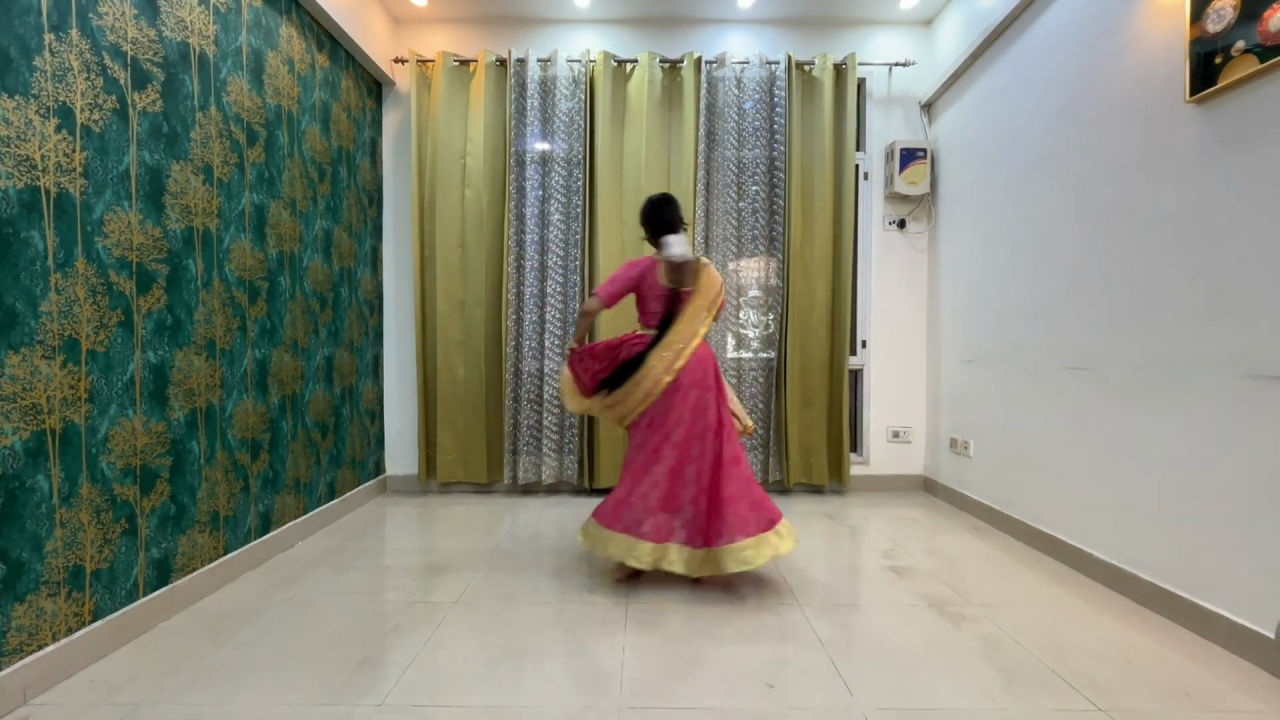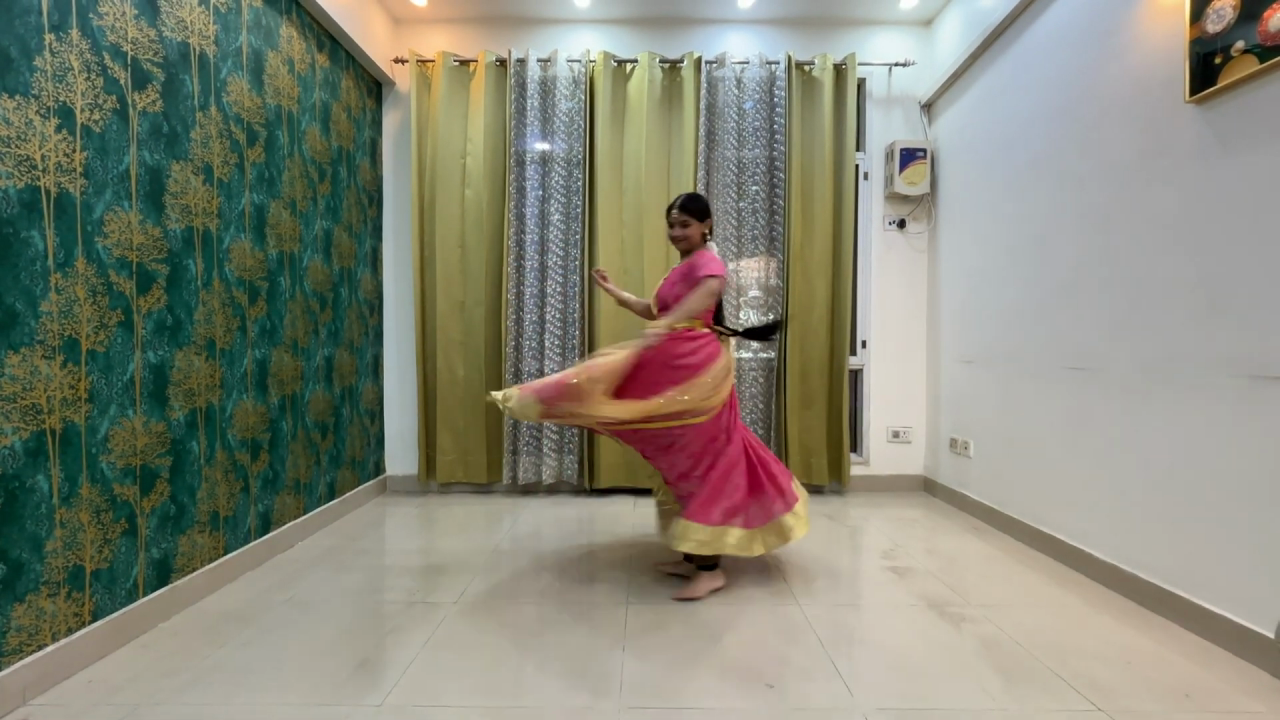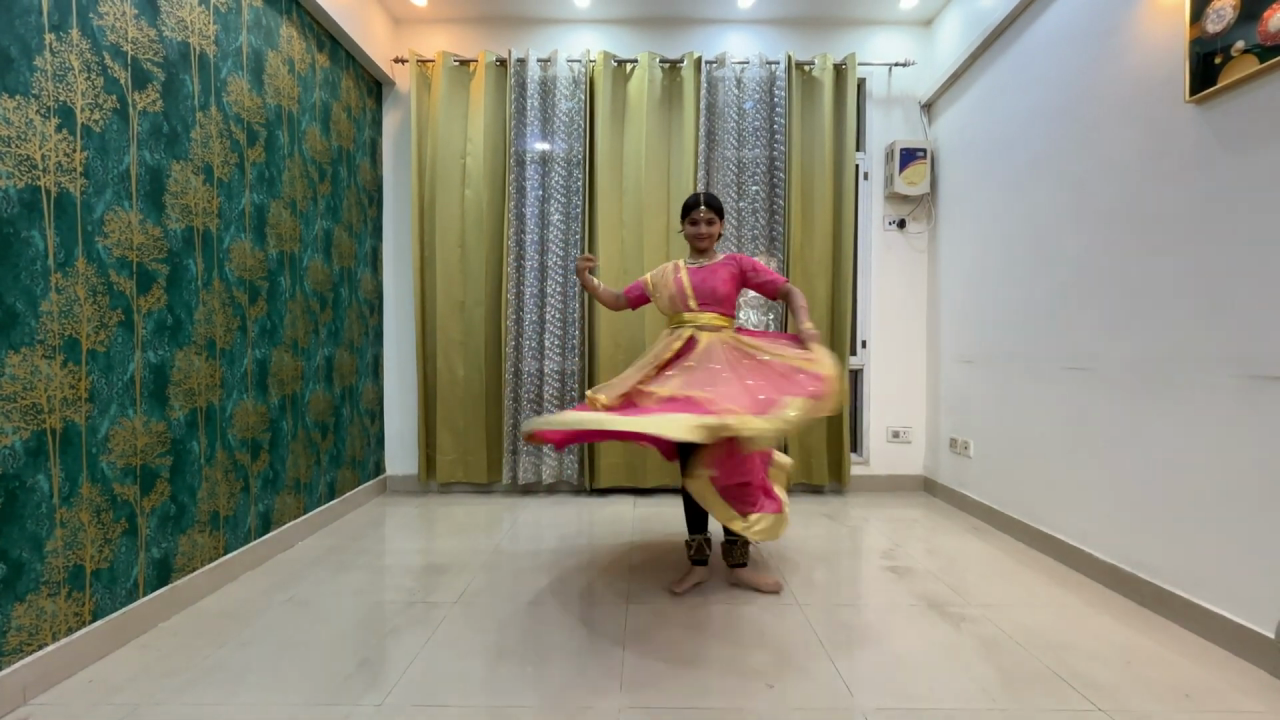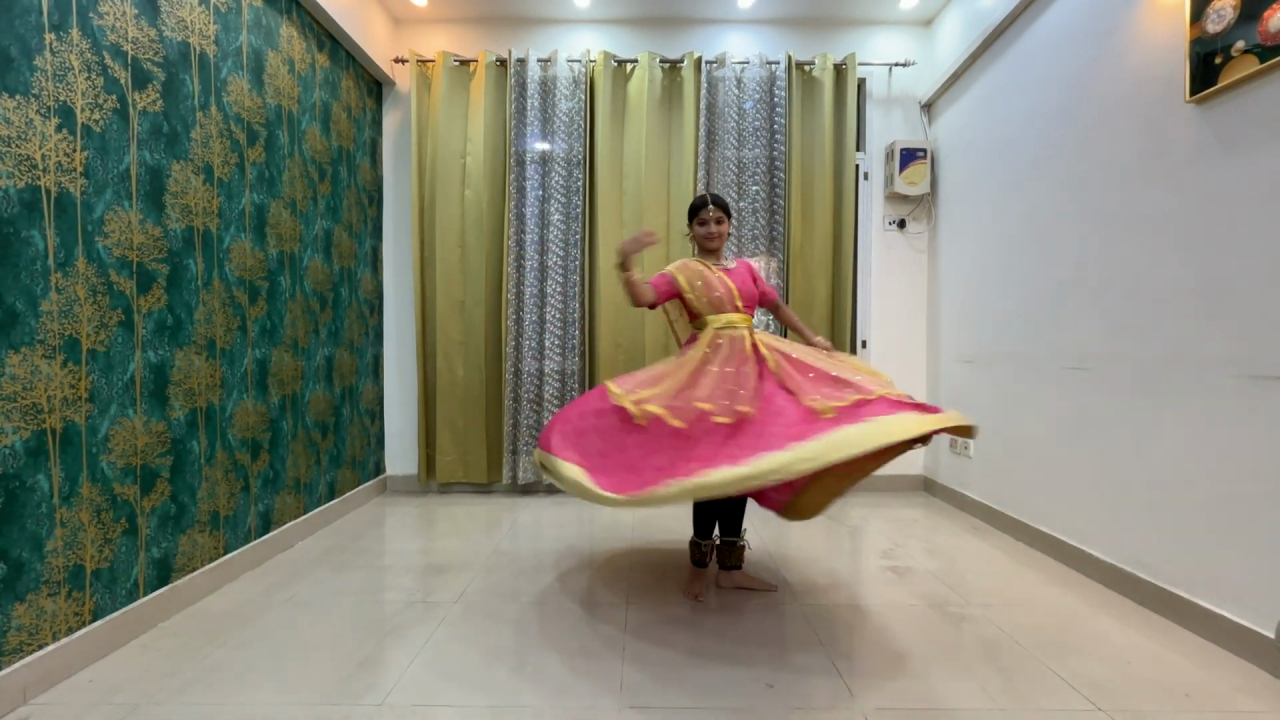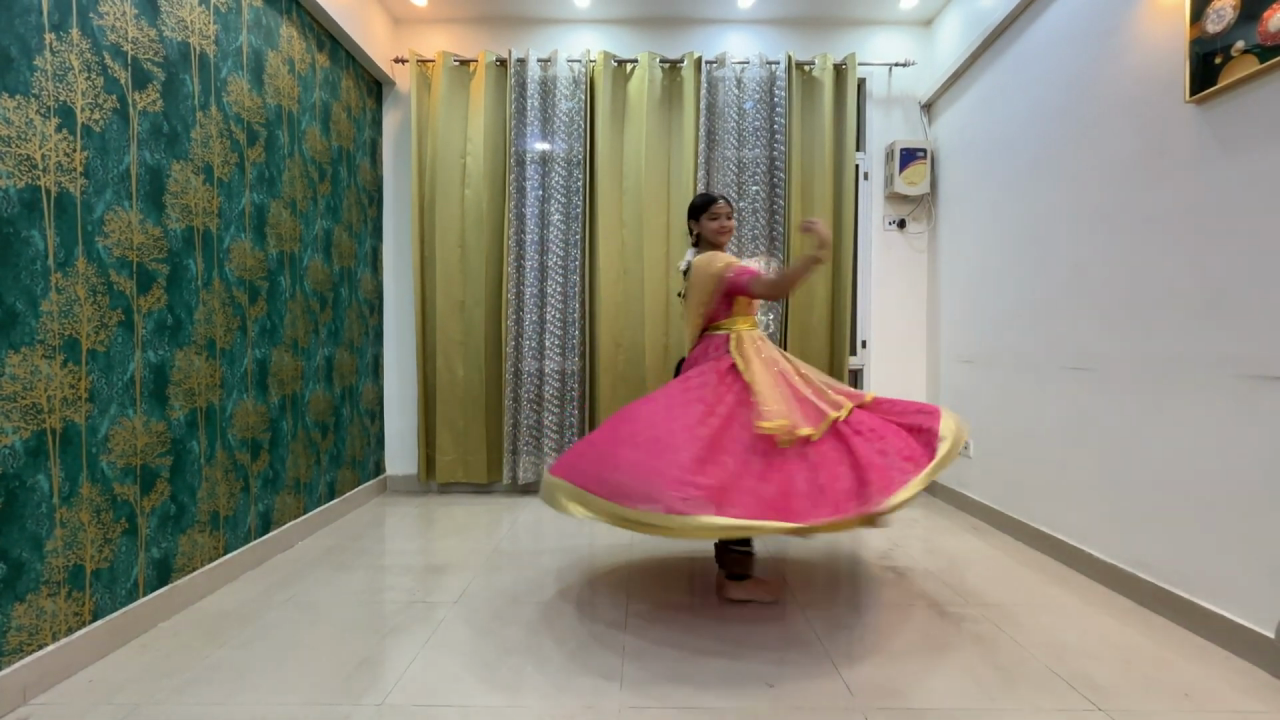
dt=0.2s
person 1, frame 1
left shoulder: (638, 269)
right shoulder: (707, 269)
left elbow: (589, 309)
right elbow: (715, 307)
left wrist: (580, 346)
left hip: (659, 366)
right hip: (698, 366)
left knee: (657, 462)
right knee: (703, 459)
left ankle: (637, 555)
right ankle: (715, 552)
person 1, frame 2
left shoulder: (706, 259)
right shoulder: (680, 270)
left elbow: (709, 290)
right elbow: (649, 307)
left wrist: (659, 327)
right wrist: (611, 288)
left hip: (695, 360)
right hip: (682, 362)
left knee: (691, 461)
right knee: (682, 459)
left ankle: (709, 570)
right ankle: (701, 556)
person 1, frame 3
left shoulder: (738, 266)
right shoulder: (667, 273)
left elbow: (789, 291)
right elbow: (613, 301)
left wrist: (802, 325)
right wrist: (585, 277)
left hip: (727, 361)
right hip: (678, 362)
left knee: (730, 464)
right knee: (692, 463)
left ankle: (738, 564)
right ankle: (698, 561)
person 1, frame 4
left shoulder: (745, 269)
right shoulder: (680, 273)
left elbow: (775, 303)
right elbow: (641, 298)
left wrist: (810, 336)
right wrist: (625, 264)
left hip: (754, 362)
right hip: (710, 365)
left knee: (745, 466)
right knee: (715, 465)
left ankle: (731, 567)
right ankle: (698, 566)
person 1, frame 5
left shoulder: (700, 268)
right shoulder: (719, 266)
right elbow: (767, 285)
right wrist: (816, 252)
left hip: (711, 362)
right hip: (730, 364)
left knee: (735, 463)
right knee: (751, 462)
left ankle: (731, 567)
right ankle: (736, 575)
